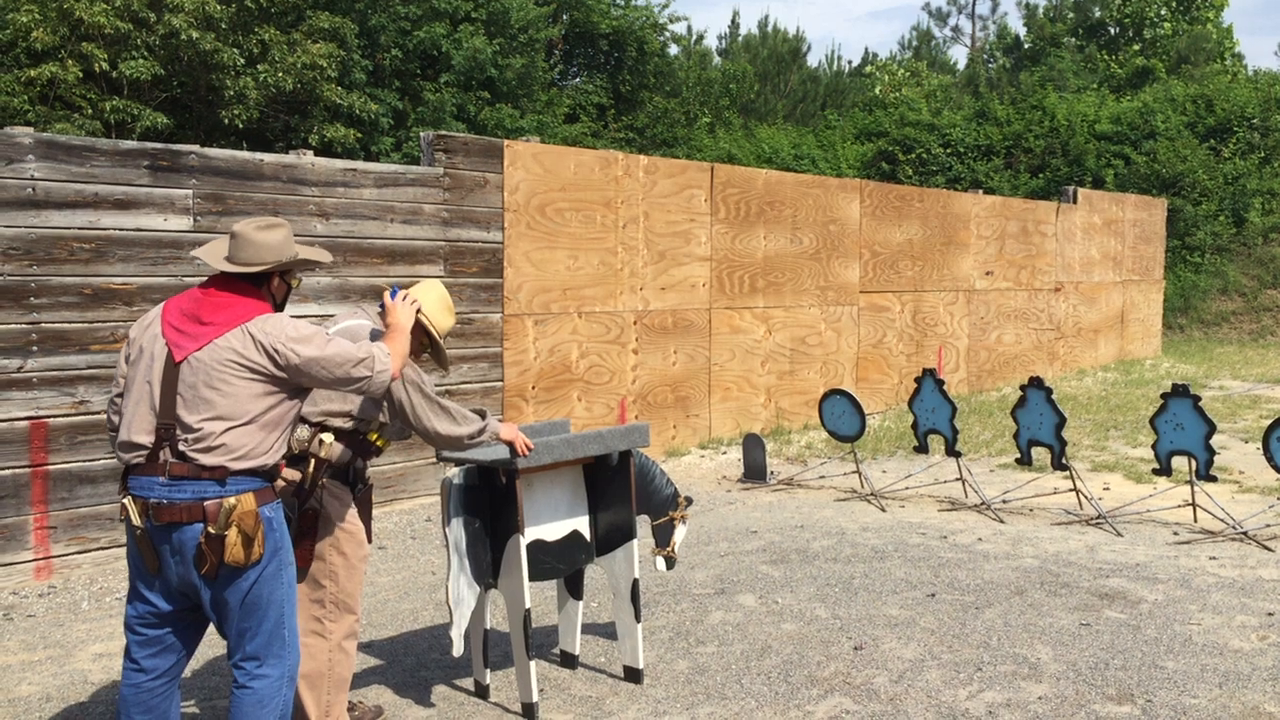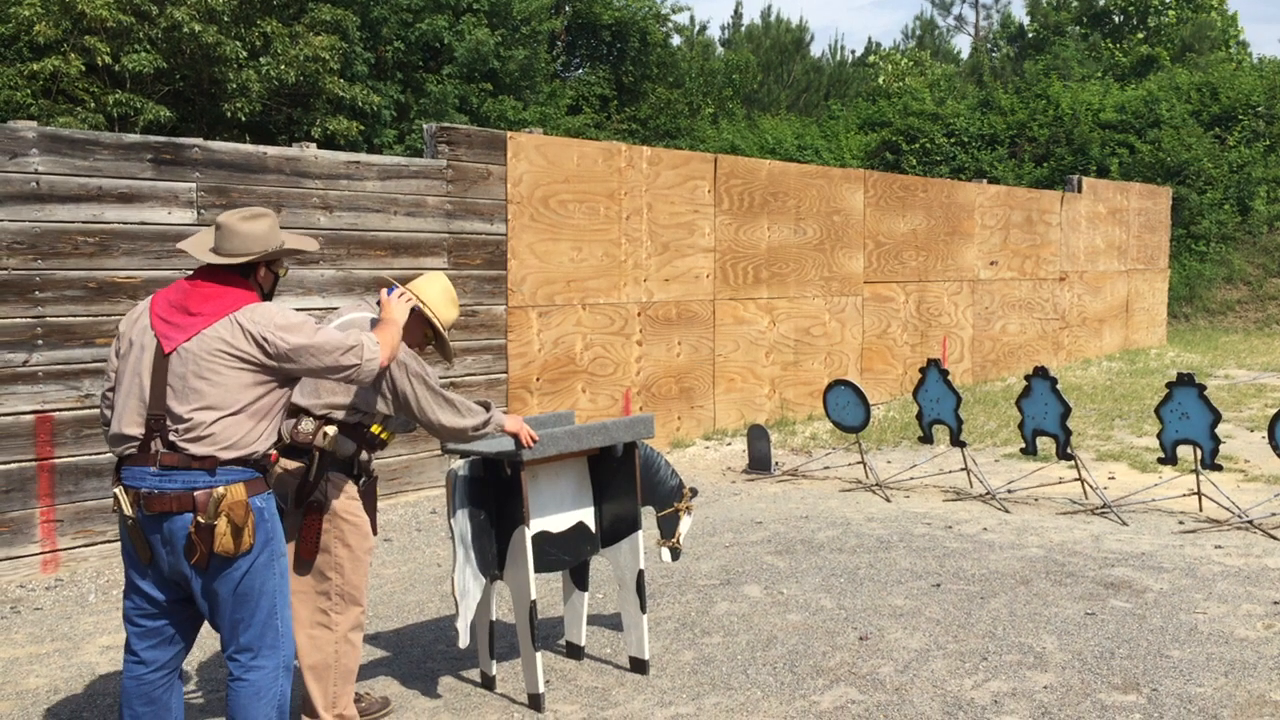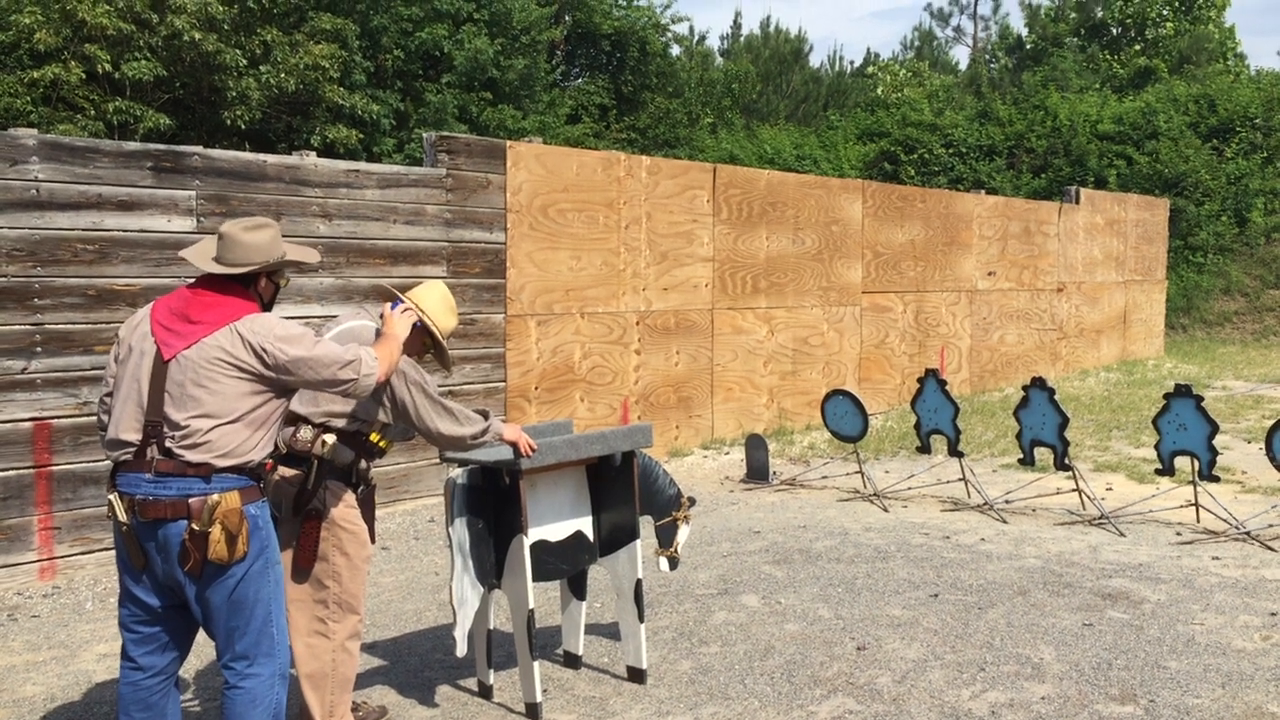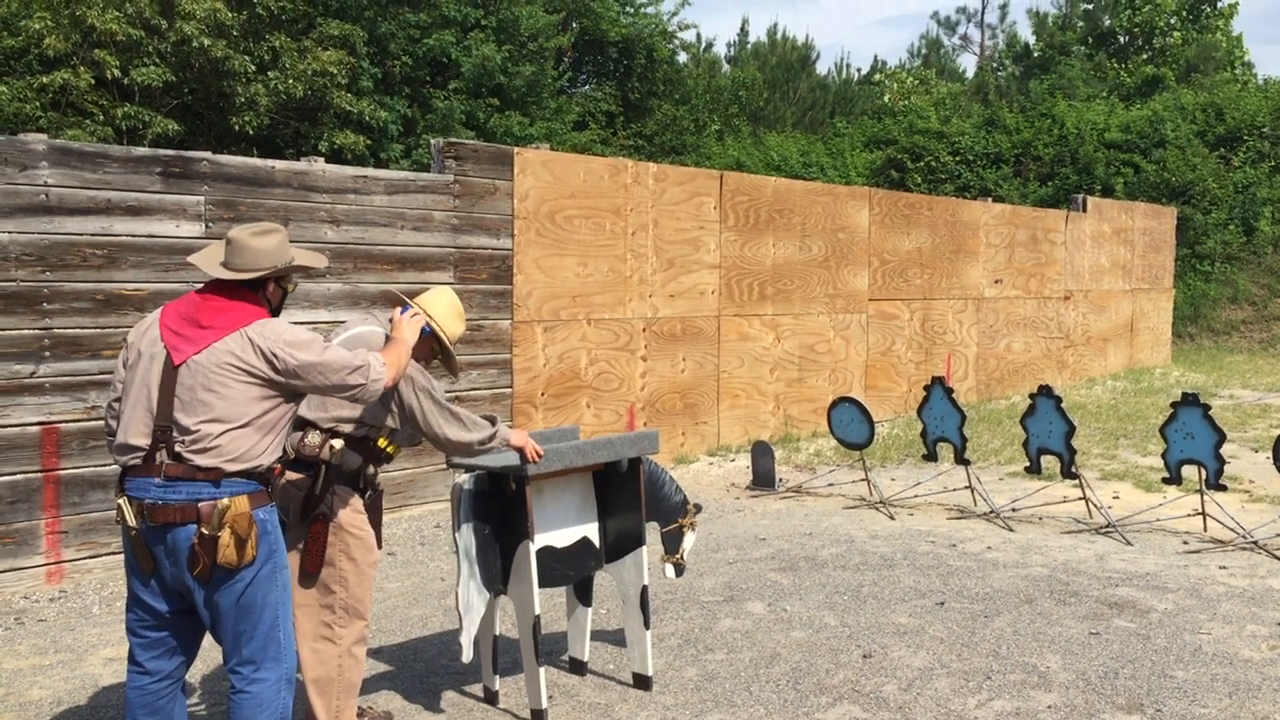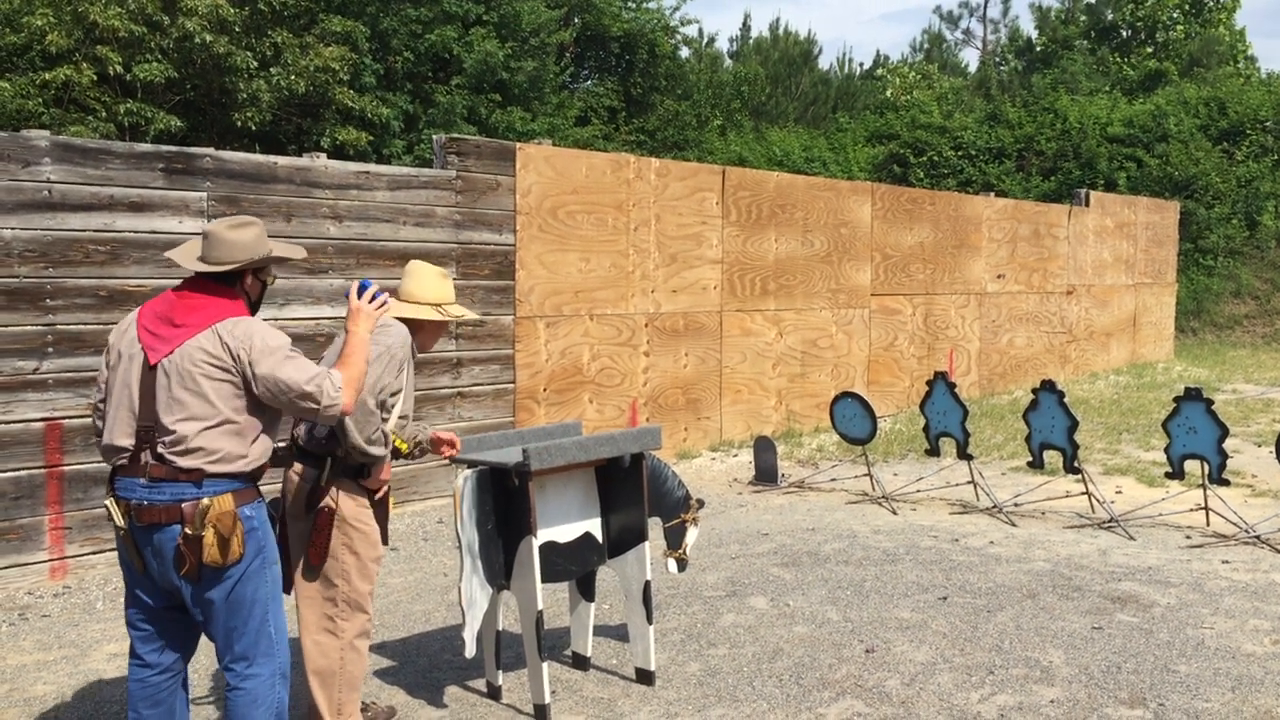
dt=0.7s
person 1, frame 1
left shoulder: (152, 322)
right shoulder: (275, 336)
left elbow: (116, 418)
right elbow: (381, 369)
right wrist: (399, 325)
left hip: (149, 511)
right hip: (229, 514)
left knee: (150, 660)
right knee: (265, 662)
person 1, frame 2
left shoulder: (142, 315)
right shoulder: (263, 325)
left elbow: (110, 409)
right elbow: (370, 357)
right wrist: (391, 319)
left hip: (141, 501)
right hip: (220, 502)
left knee: (151, 651)
right knee: (261, 655)
person 1, frame 3
left shoulder: (142, 321)
right shoulder: (261, 335)
left elbow: (106, 414)
right elbow: (367, 373)
right wrist: (394, 334)
left hip: (136, 505)
right hip: (215, 510)
left knee: (147, 658)
right knee: (256, 662)
person 1, frame 4
left shoulder: (150, 327)
right shoulder: (270, 340)
left elbow: (114, 421)
right elbow: (374, 377)
right wrist: (402, 339)
left hip: (144, 511)
right hip: (222, 515)
left knee: (154, 663)
right knee: (263, 668)
person 1, frame 5
left shoulder: (133, 324)
right shoulder: (244, 336)
left elbow: (103, 415)
right elbow: (336, 398)
right wrist: (359, 329)
left hip: (135, 509)
right hip: (211, 515)
left knee: (154, 656)
right knee: (257, 662)
person 2, frame 1
left shoulder: (354, 327)
left elbow: (408, 413)
right elbow: (434, 418)
right wrist: (496, 429)
left hip: (304, 475)
right hip: (318, 480)
left knee: (317, 602)
right knee: (331, 608)
person 2, frame 2
left shoulder: (356, 318)
left elbow: (415, 405)
right elbow: (439, 412)
right wrist: (499, 421)
left hip: (305, 467)
right hip: (324, 473)
left knee: (322, 596)
right knee: (338, 601)
person 2, frame 3
left shoulder: (356, 327)
right elbow: (439, 420)
right wrist: (498, 430)
left hip: (302, 475)
right hip: (322, 483)
left knee: (318, 605)
right knee: (335, 609)
person 2, frame 4
left shoulder: (364, 331)
left elbow: (409, 419)
right elbow: (443, 423)
right wrist: (505, 435)
left hip: (314, 481)
right hip: (329, 488)
left knee: (327, 610)
right knee: (341, 615)
person 2, frame 5
left shoulder: (385, 331)
right shoulder: (391, 335)
right elbow: (352, 404)
left wrist: (423, 440)
right wrist: (378, 462)
left hip: (327, 479)
right hip: (333, 483)
left knee: (333, 605)
right knee: (343, 608)
